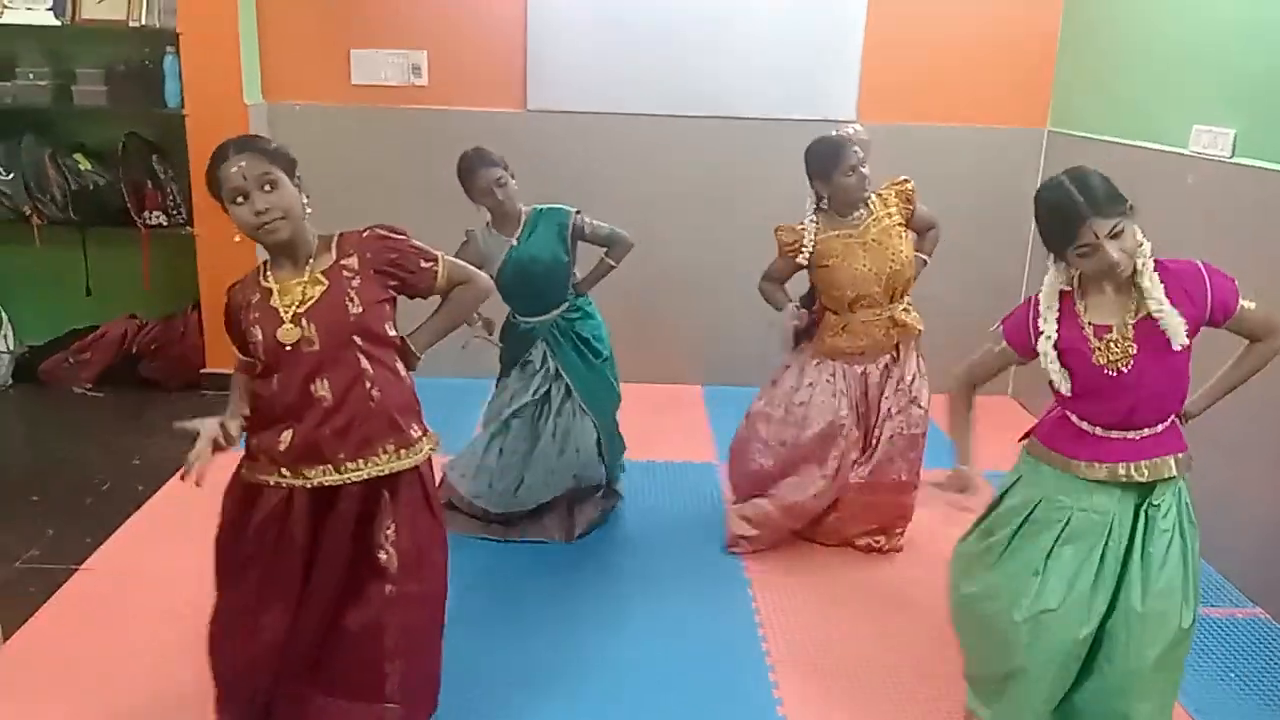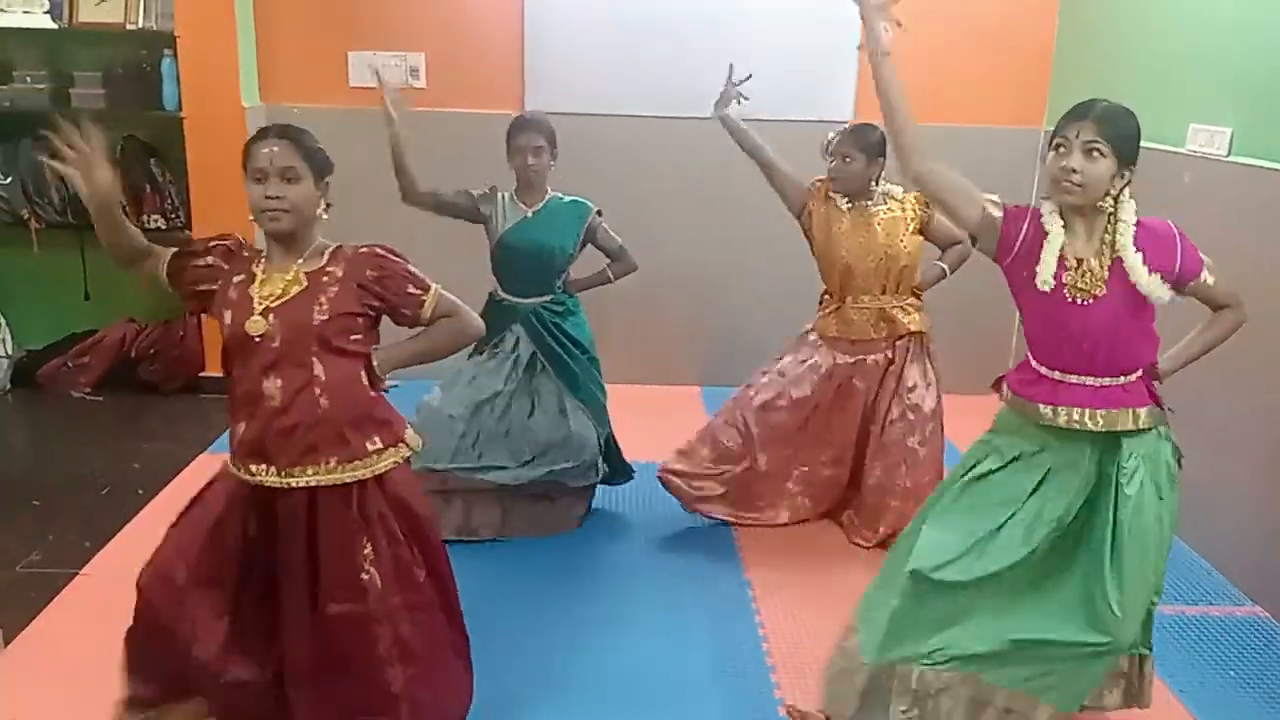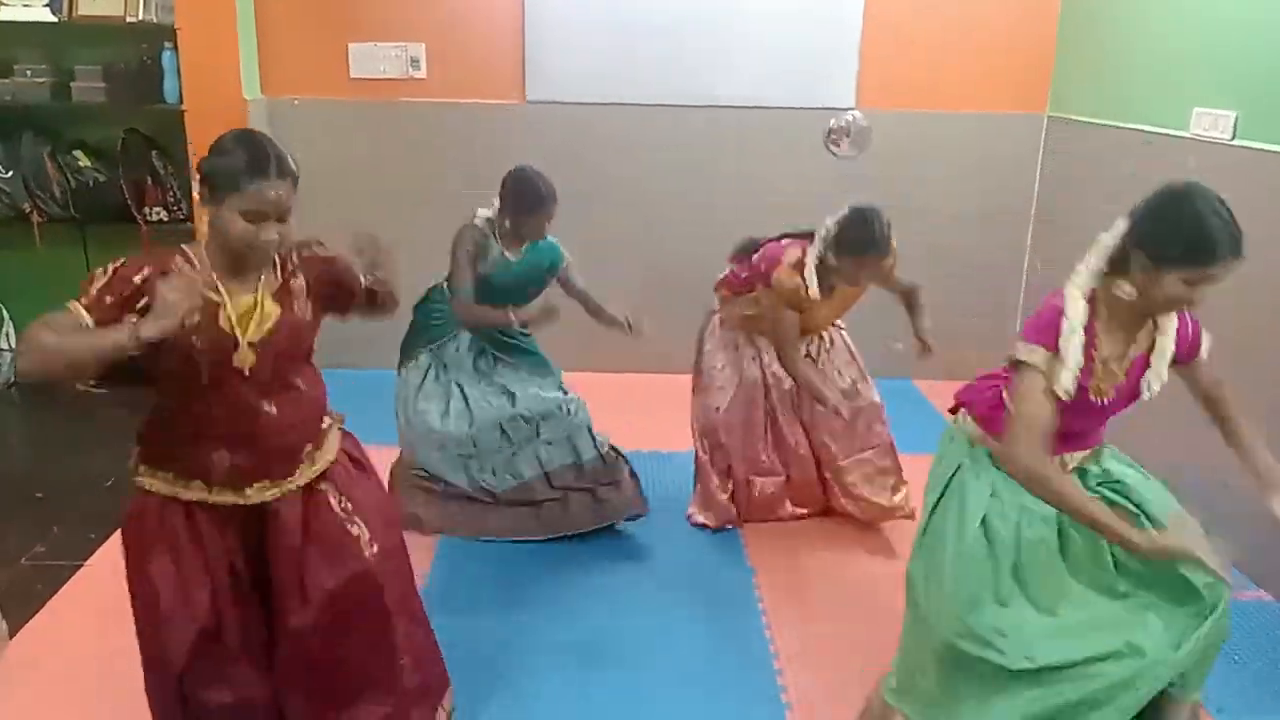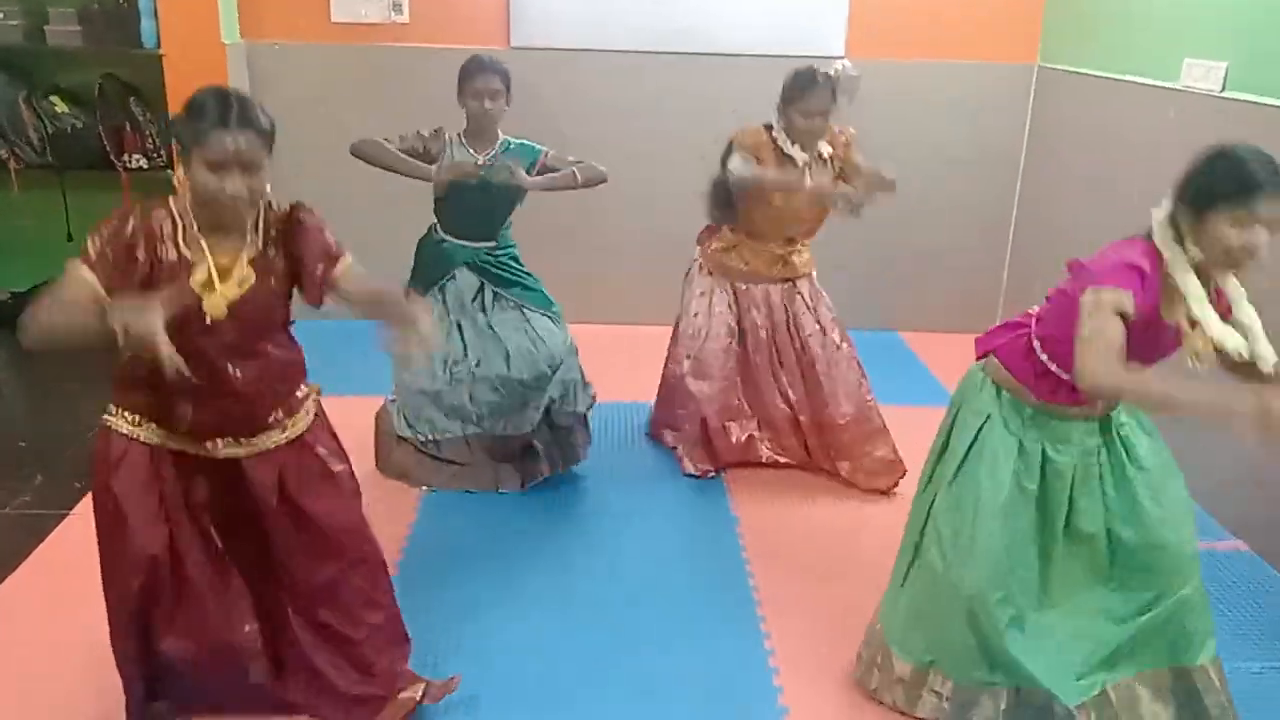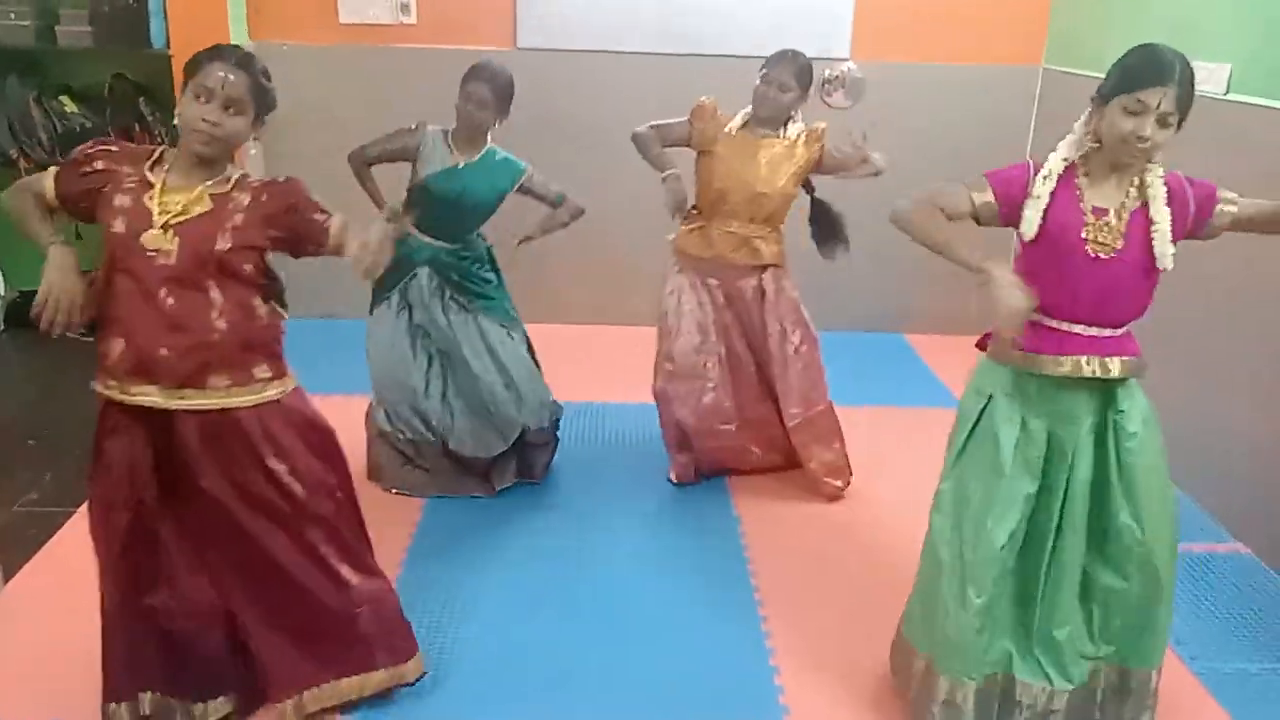
dt=0.7s
person 1, frame 1
left shoulder: (375, 252)
right shoulder: (245, 300)
left elbow: (476, 283)
left wrist: (410, 345)
right wrist: (226, 423)
left hip: (385, 478)
right hip: (282, 490)
left knee: (383, 630)
right knee: (268, 634)
person 1, frame 2
left shoulder: (366, 268)
right shoulder: (224, 266)
left elbow: (465, 324)
right elbow: (136, 254)
left wrist: (378, 361)
right wrist: (100, 196)
left hip: (356, 484)
right hip: (257, 488)
left knee: (373, 632)
person 1, frame 3
left shoulder: (308, 267)
right shoulder: (150, 279)
left elbow: (382, 302)
right elbow: (33, 358)
left wrist: (380, 279)
right wrist: (140, 332)
left hip: (311, 477)
right hip: (196, 503)
left knee: (360, 602)
right knee: (208, 652)
person 1, frame 4
left shoulder: (291, 230)
right shoulder: (139, 235)
left elbow: (359, 289)
right elbow: (38, 326)
left wrist: (401, 310)
right wrist: (126, 317)
left hip: (281, 436)
right hip: (162, 445)
left knee: (333, 557)
right knee: (165, 583)
person 1, frame 5
left shoulder: (266, 200)
right shoulder: (112, 169)
left elbow: (344, 244)
left wrist: (367, 249)
right wrist: (59, 260)
left hip: (244, 409)
right hip: (140, 413)
left knee: (298, 545)
right knee: (147, 561)
left ankle: (346, 666)
person 2, frame 1
left shoulder: (1192, 284)
right shoulder: (1043, 310)
right elbow: (968, 382)
left wrist: (1195, 403)
right wrist: (964, 463)
left hip: (1152, 492)
right hip: (1060, 484)
left knee: (1137, 647)
right knee: (1026, 626)
person 2, frame 2
left shoulder: (1160, 245)
right shoulder: (1019, 232)
left elbow: (1232, 309)
right elbow: (916, 165)
left wrist: (1163, 366)
left hip: (1125, 454)
right hip: (1030, 439)
left knee: (1104, 604)
right knee: (943, 560)
person 2, frame 3
left shoulder: (1177, 325)
right shoulder: (1060, 323)
left elbow: (1215, 400)
right elbow: (1020, 457)
right wrist: (1137, 539)
left hip: (1082, 466)
right hip: (991, 468)
left knee: (1190, 580)
right knee: (967, 624)
person 2, frame 4
left shoulder: (1211, 284)
right shoulder: (1125, 270)
right elbow: (1094, 373)
right wrist: (1234, 400)
left hip: (1092, 421)
right hip: (1014, 413)
left knee: (1158, 551)
right knee: (979, 565)
person 2, frame 5
left shoulder: (1176, 199)
right shoulder: (1035, 184)
right elbow: (913, 214)
right wrist: (995, 274)
left hip: (1113, 401)
right hip: (1020, 390)
left knee: (1131, 552)
right knee: (981, 546)
person 3, frame 1
left shoulder: (893, 204)
right shoulder: (807, 238)
left elbow: (931, 228)
right elbow: (768, 282)
left wrist: (914, 269)
right wrist: (792, 309)
left hip: (894, 353)
right hip: (830, 355)
left knee: (893, 449)
right knee: (796, 438)
left ankle: (865, 526)
right ankle: (768, 519)
person 3, frame 2
left shoulder: (910, 209)
right shoulder: (816, 206)
left elbow: (962, 245)
right elbow: (766, 162)
left wrist: (929, 277)
right wrist: (724, 113)
left hip: (898, 350)
right hip: (832, 346)
left knee: (903, 444)
right knee: (768, 407)
left ankle: (880, 522)
right ankle: (755, 495)
person 3, frame 3
left shoulder: (867, 264)
right shoulder: (788, 274)
left elbow: (909, 289)
right elbow: (784, 348)
left wrist: (919, 322)
right wrist: (829, 401)
left hip: (811, 335)
right hip: (744, 333)
left knee: (858, 403)
right knee: (730, 418)
left ankle: (856, 494)
right ankle: (727, 501)
person 3, frame 4
left shoulder: (836, 152)
right shoulder: (754, 147)
left elbow: (875, 182)
right elbow: (738, 178)
left wrist: (871, 181)
right wrist: (807, 185)
left hip: (790, 279)
right hip: (728, 275)
left knee: (830, 359)
right knee: (707, 365)
left ankle: (851, 452)
right ankle: (702, 446)
person 3, frame 5
left shoulder: (805, 146)
right shoulder: (714, 127)
left elbow: (863, 165)
right elbow: (645, 134)
left wrist: (868, 164)
right wrist: (670, 175)
left hip: (763, 273)
right hip: (700, 268)
left knee: (788, 364)
right knee: (690, 366)
left ankle: (802, 456)
right ankle: (699, 454)
person 4, frame 1
left shoulder: (558, 219)
right shoulder: (479, 245)
left elbow: (622, 242)
left wrist: (585, 284)
right wrist: (472, 315)
left hip: (576, 336)
right hip: (525, 344)
left knee: (580, 429)
right knee: (511, 433)
left ankle: (573, 509)
right ankle: (515, 504)
person 4, frame 2
left shoulder: (577, 214)
right shoulder: (489, 206)
left elbow: (626, 261)
right elbow: (415, 196)
left wrist: (575, 283)
right wrist: (395, 136)
left hip: (557, 331)
right hip: (505, 330)
left knee: (568, 430)
right knee: (449, 419)
left ankle: (559, 505)
person 4, frame 3
left shoulder: (549, 251)
right shoulder: (473, 236)
left elbow: (586, 299)
right elbow: (460, 310)
left wrist: (616, 320)
right wrist: (522, 316)
left hip: (498, 340)
right hip: (441, 339)
left knee: (554, 407)
right knee: (439, 426)
right ankle: (447, 497)
person 4, frame 4
left shoulder: (523, 155)
right shoulder: (438, 144)
left elbow: (597, 173)
right elbow: (361, 147)
left wrist: (533, 182)
right wrist: (434, 174)
left hip: (496, 267)
right hip: (442, 268)
left knee: (549, 349)
right knee: (434, 369)
left ankle: (526, 446)
right ankle: (439, 452)
person 4, frame 5
left shoulder: (508, 170)
right shoulder: (423, 141)
left elbow: (571, 207)
right elbow: (359, 157)
left wrist: (526, 237)
right wrist: (386, 210)
left hip: (466, 273)
right hip: (410, 269)
left knee: (500, 367)
right knee: (403, 371)
left ankle: (494, 458)
right ankle: (416, 460)
